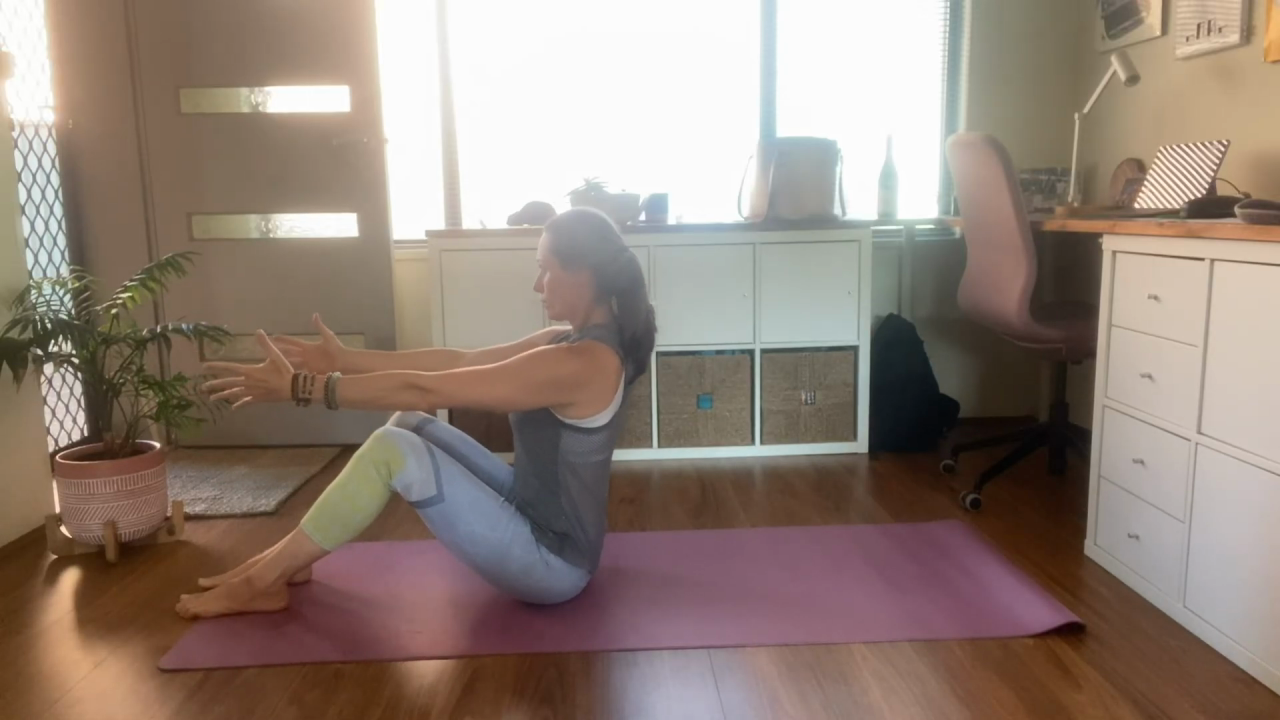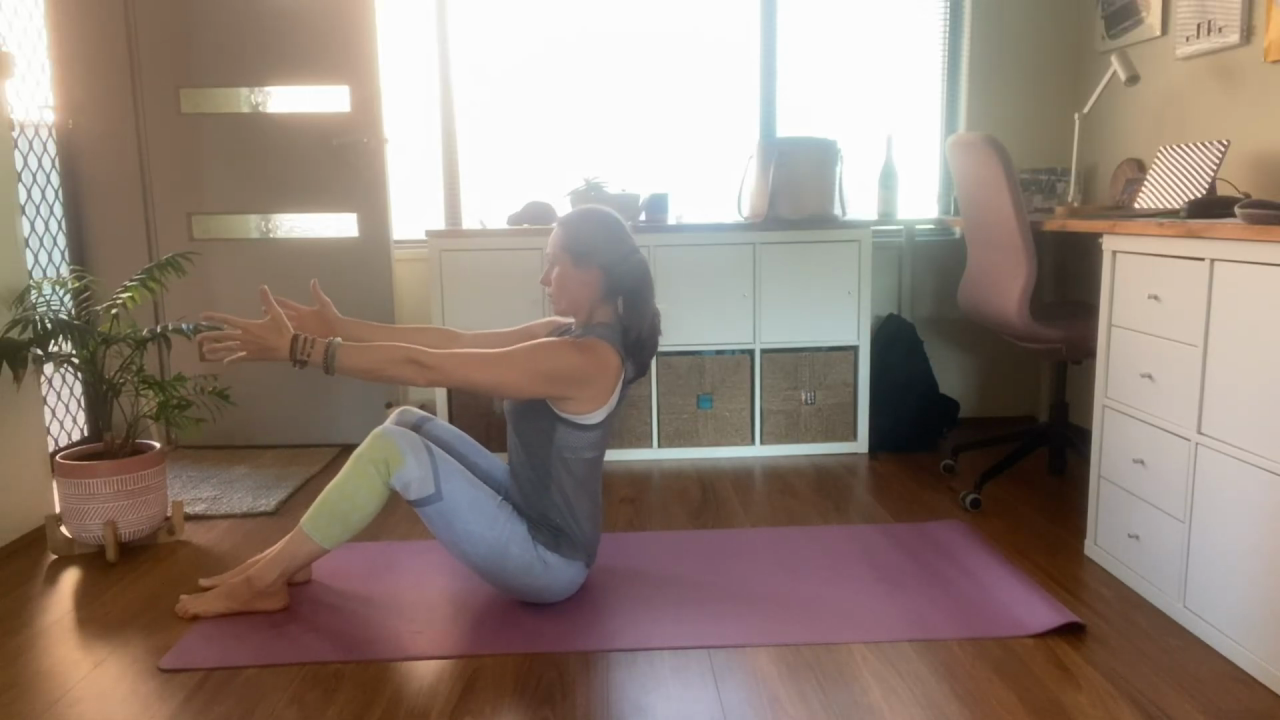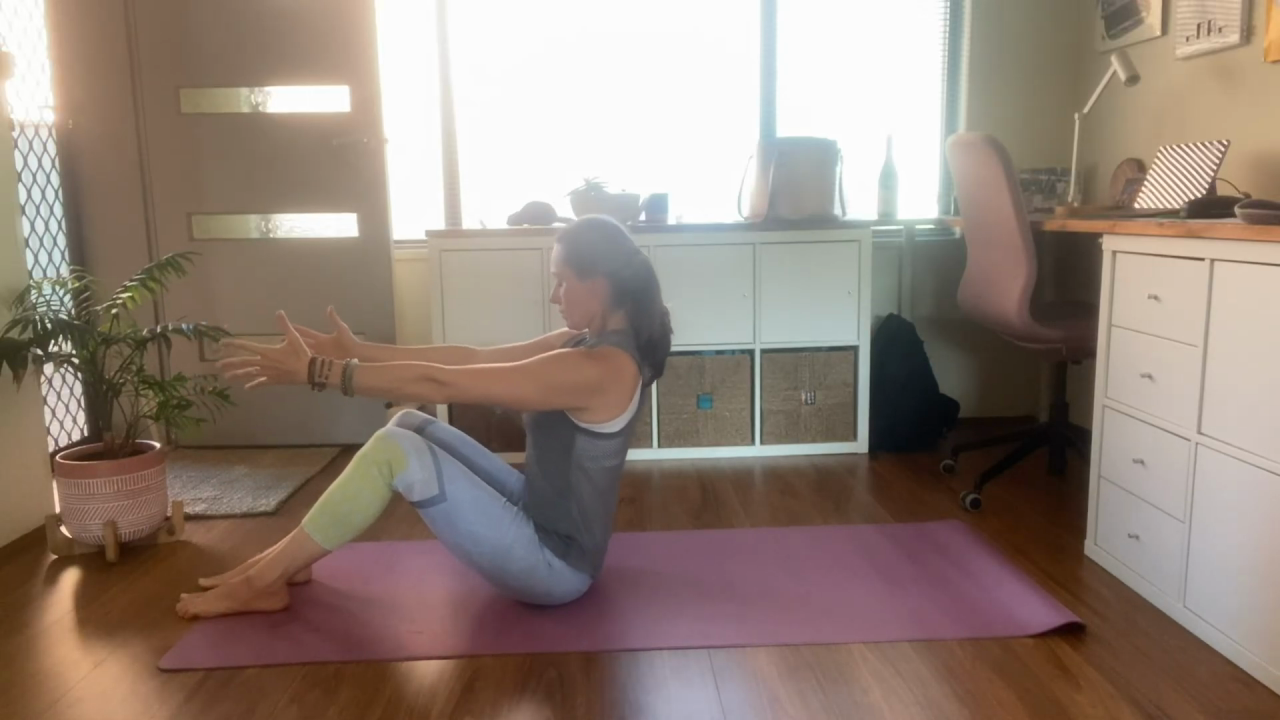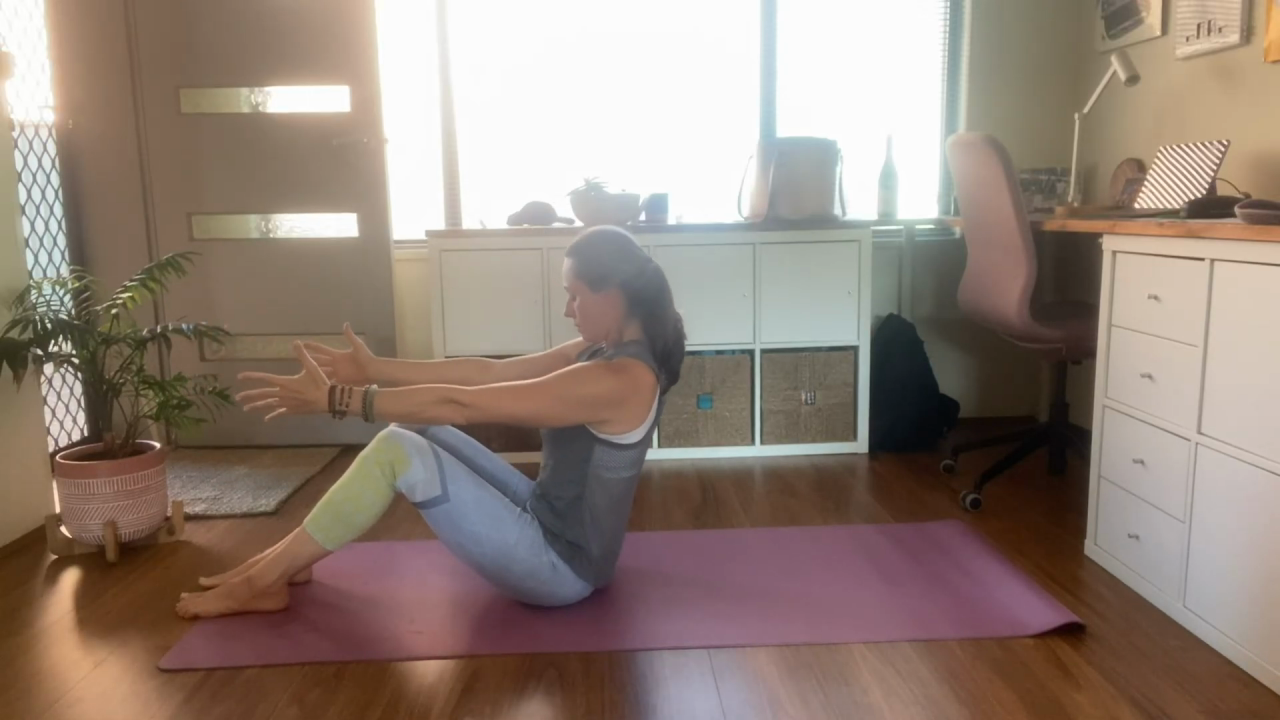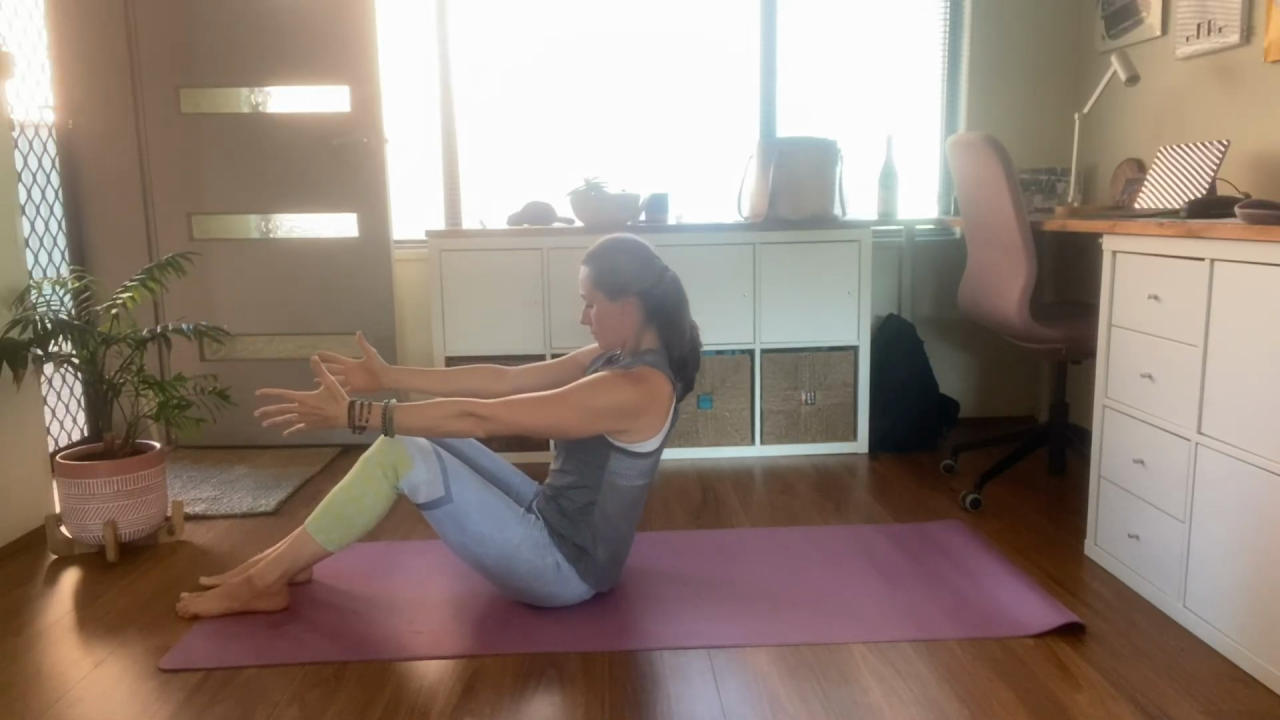
dt=0.4s
person 1, frame 1
left shoulder: (580, 364)
right shoulder: (578, 343)
left elbow: (426, 390)
right elbow: (461, 362)
left wrist: (299, 387)
right wrist: (346, 359)
left hip: (551, 562)
right hip: (540, 521)
left knee: (391, 451)
right knee: (409, 428)
left ankle: (262, 582)
right ankle: (285, 559)
person 1, frame 2
left shoulder: (580, 359)
right shoulder: (576, 335)
left elbow: (425, 367)
right elbow: (455, 343)
left wrist: (297, 348)
right wrist: (340, 328)
left hip: (548, 560)
right hip: (536, 521)
left knee: (390, 450)
right knee: (407, 423)
left ankle: (261, 582)
right ankle: (284, 559)
person 1, frame 3
left shoulder: (597, 369)
right shoulder: (592, 345)
left elbow: (443, 384)
right elbow: (475, 359)
left wrist: (317, 371)
right wrist: (360, 351)
left hip: (554, 562)
right hip: (543, 521)
left knee: (393, 451)
right knee: (409, 426)
left ankle: (261, 583)
right ankle: (285, 560)
person 1, frame 4
left shoulder: (616, 381)
right shoulder: (606, 352)
left elbow: (463, 406)
right elbow: (492, 373)
left wrist: (335, 398)
right wrist: (376, 368)
left hip: (559, 566)
right hip: (550, 525)
left knee: (396, 453)
right knee: (413, 432)
left ankle: (262, 583)
right ankle: (285, 559)
person 1, frame 5
left shoulder: (635, 389)
right shoulder: (619, 358)
left elbow: (481, 418)
right elbow: (506, 379)
left wrist: (354, 414)
right wrist: (390, 377)
left hip: (564, 567)
right hip: (554, 525)
left knee: (400, 454)
right knee: (413, 436)
left ankle: (261, 582)
right ankle: (284, 561)
